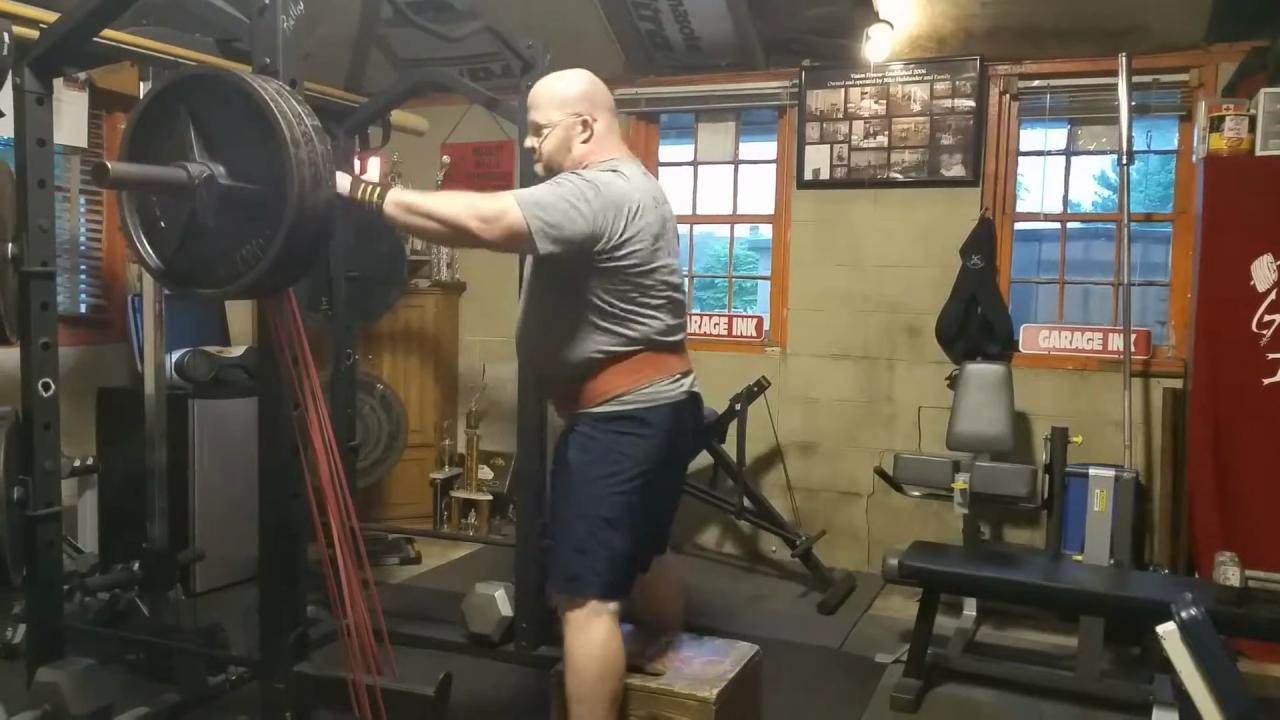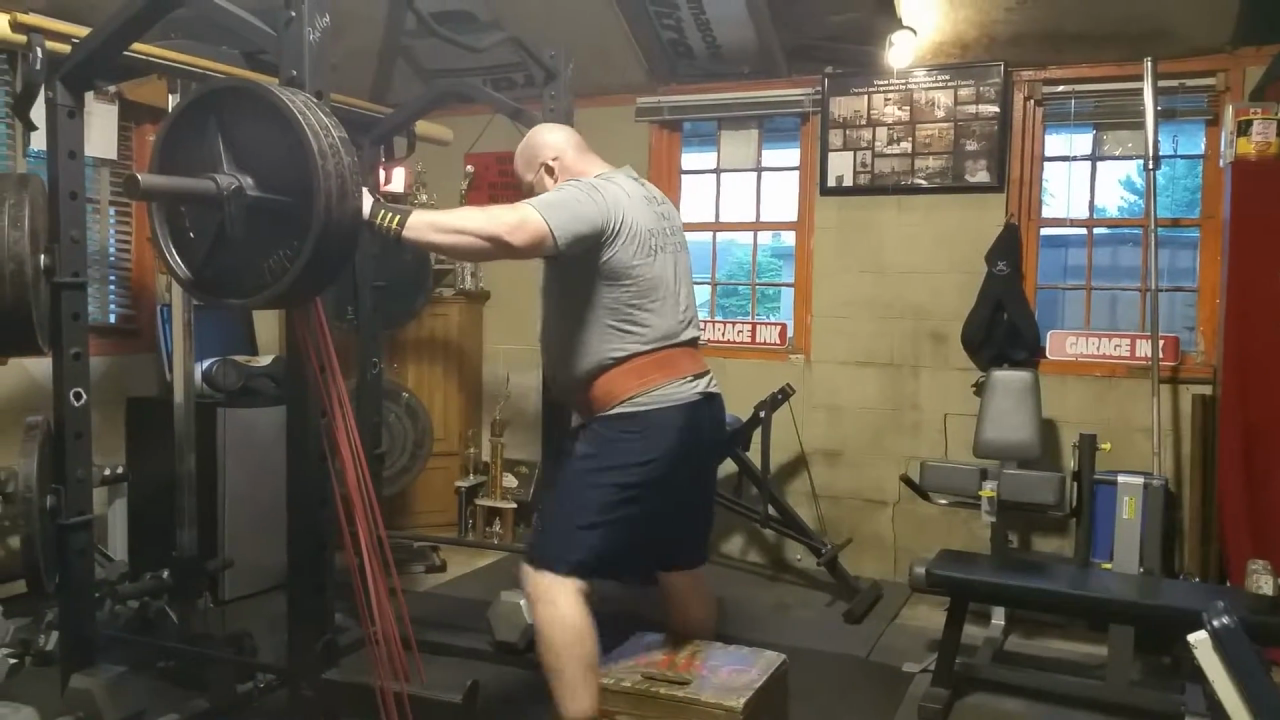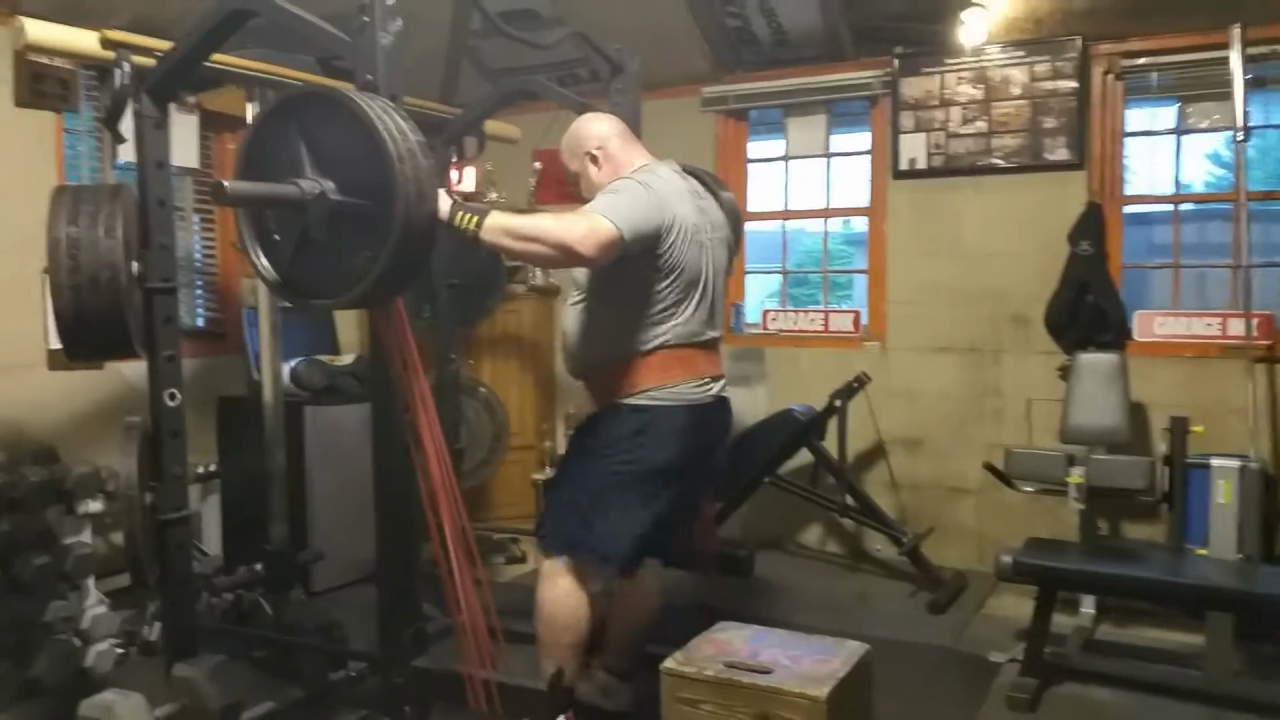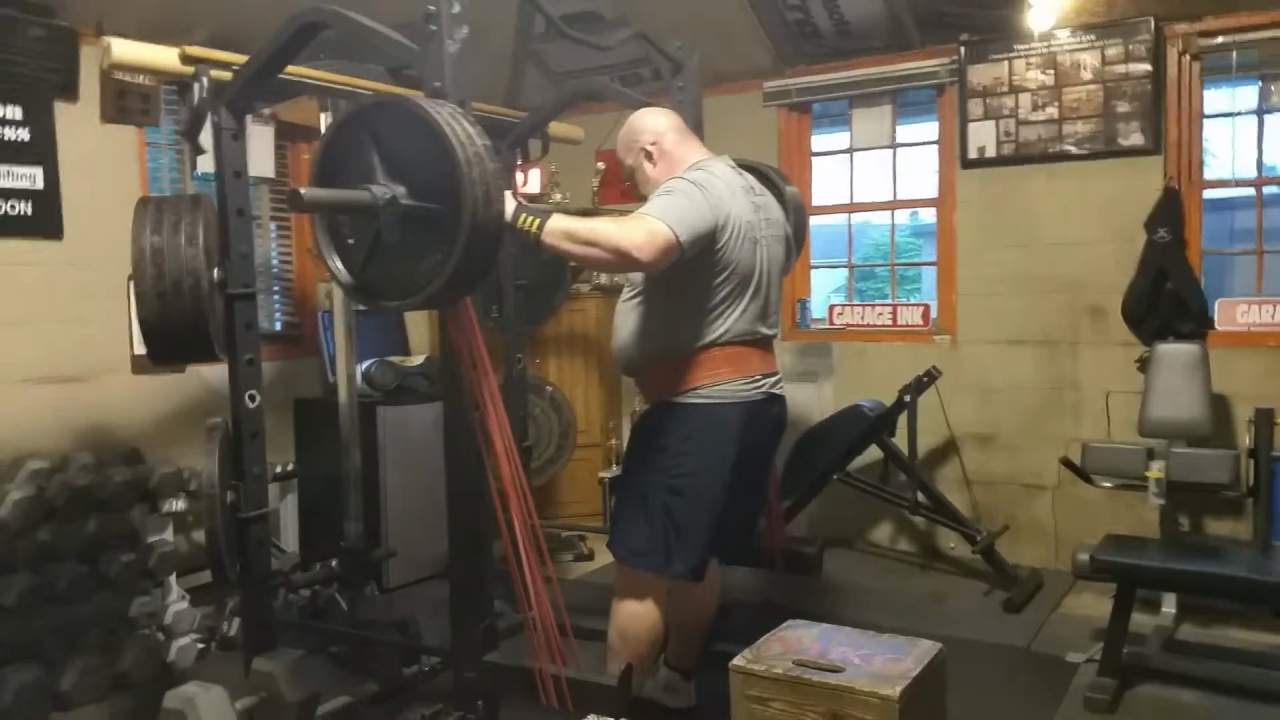
dt=1s
person 1, frame 1
left shoulder: (594, 194)
right shoulder: (628, 186)
left elbow: (479, 221)
left wrist: (363, 193)
left hip: (622, 418)
right hip: (657, 406)
left knee: (585, 596)
right knee: (640, 556)
person 1, frame 2
left shoulder: (591, 198)
right shoulder: (647, 198)
left elbow: (504, 230)
left wrist: (384, 216)
left hip: (640, 420)
right hip: (692, 406)
left knee: (549, 573)
right knee: (678, 566)
person 1, frame 3
left shoulder: (638, 193)
right shoulder: (696, 197)
left elbow: (577, 240)
left wrist: (463, 214)
left hip: (648, 410)
right hip: (697, 403)
left knee: (565, 556)
right knee: (635, 553)
person 1, frame 4
left shoulder: (694, 191)
right shoulder: (757, 195)
left elbow: (635, 245)
left wrist: (526, 218)
left hip: (700, 408)
right hip: (753, 397)
left knee: (642, 565)
right knee: (696, 555)
right ankle: (672, 677)
